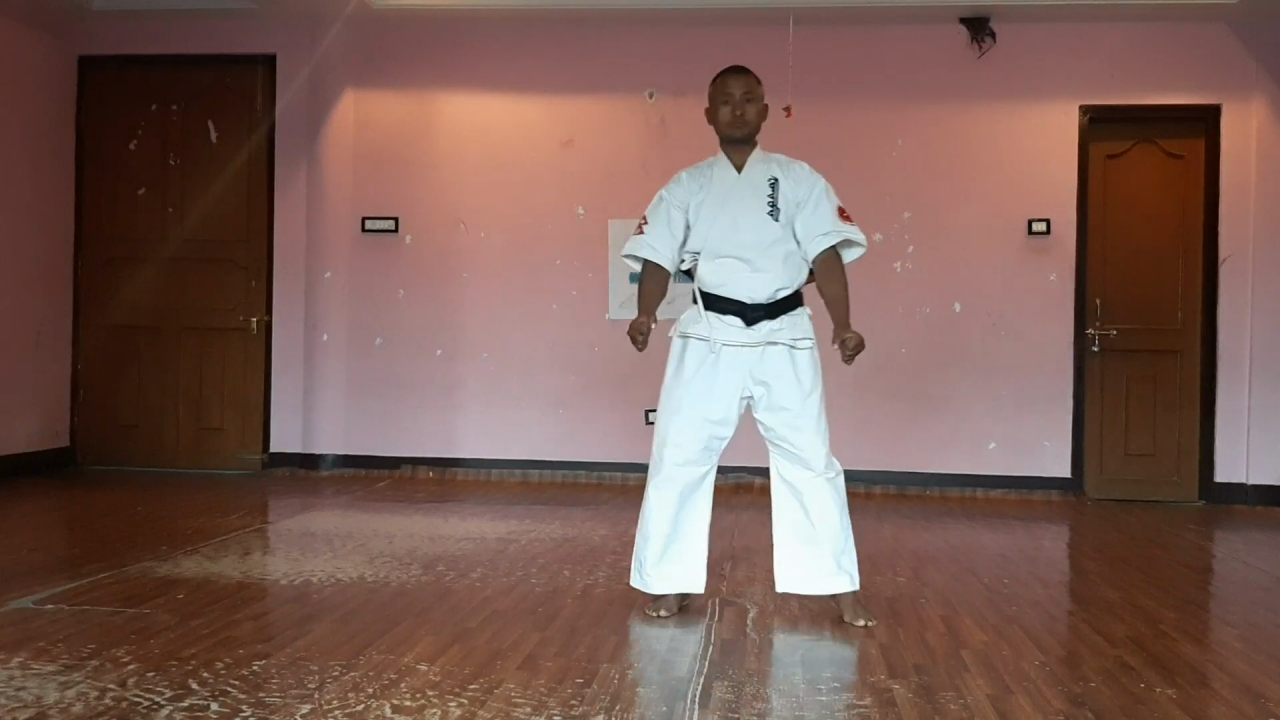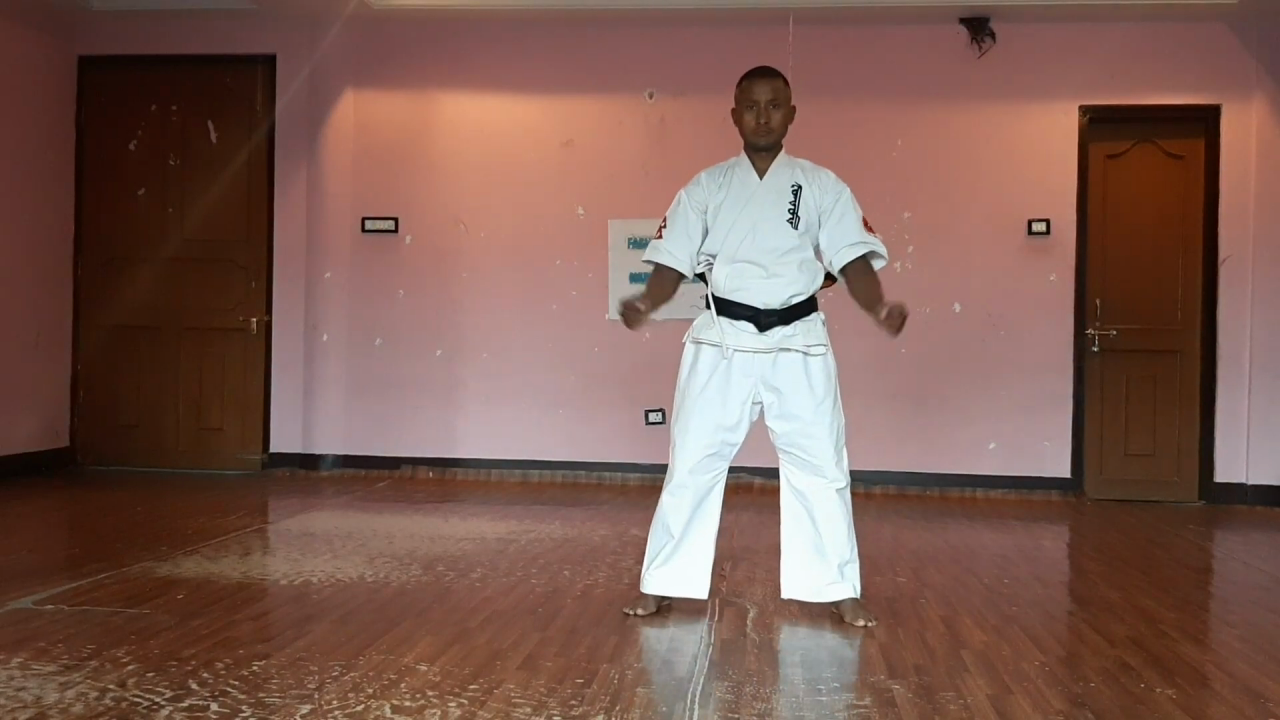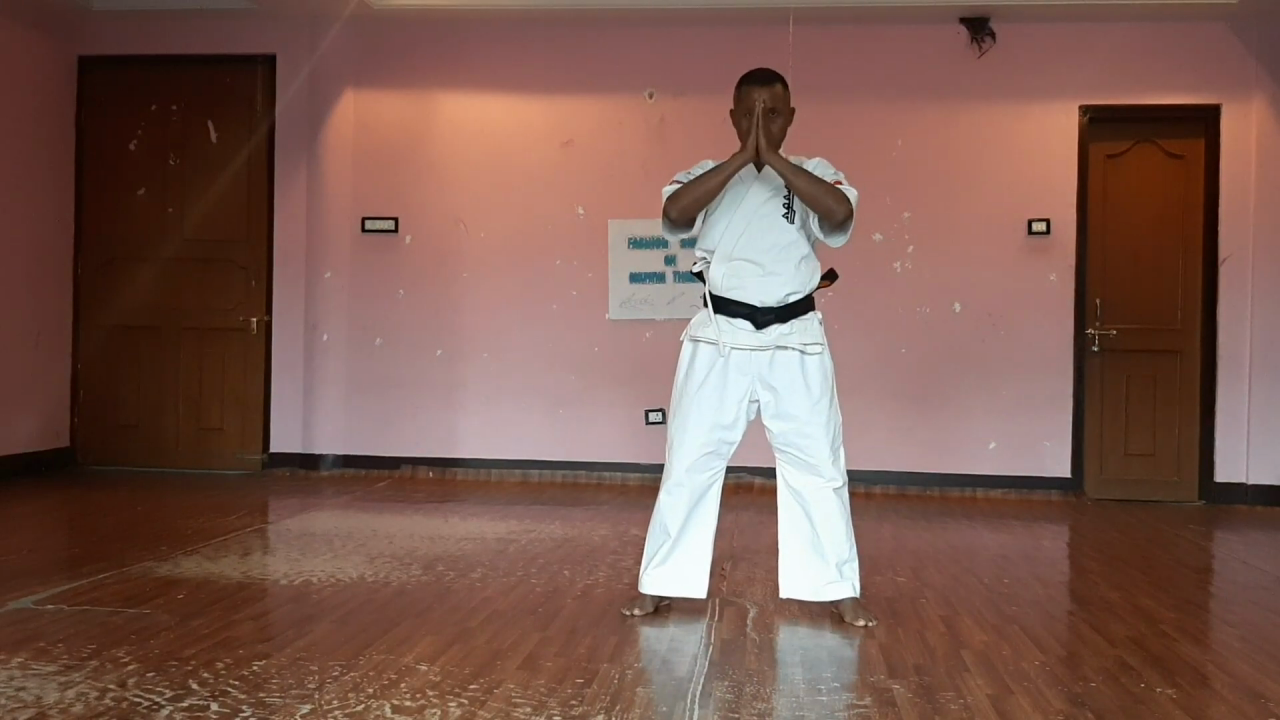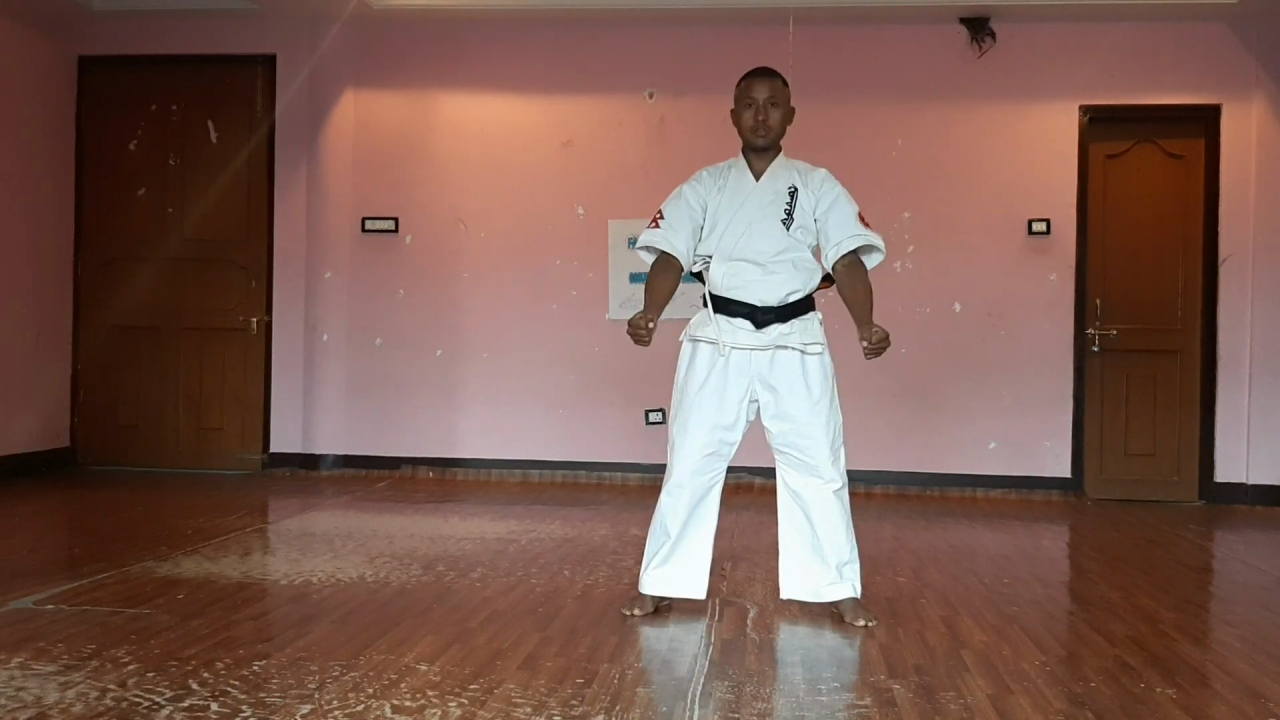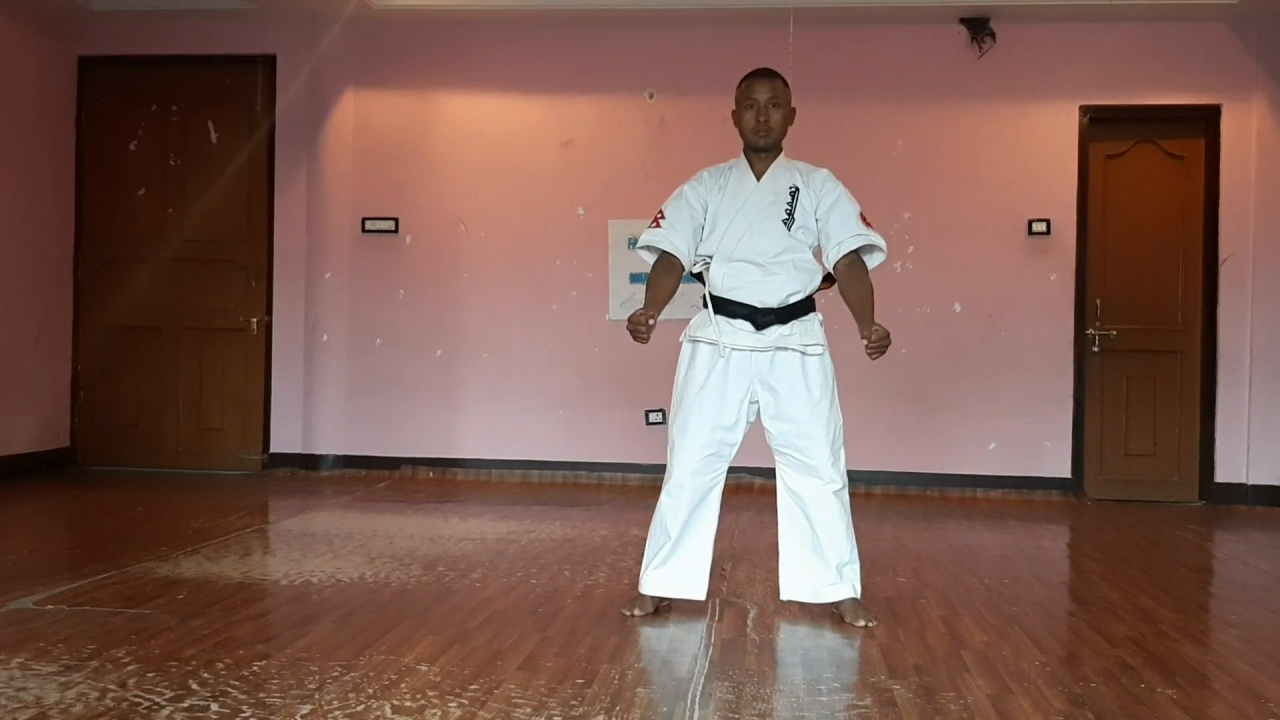
dt=1s
person 1, frame 1
left shoulder: (799, 178)
right shoulder: (686, 186)
left elbow: (825, 254)
right elbow: (657, 258)
left wrist: (842, 325)
right wrist: (645, 315)
left hip: (784, 336)
right hip: (708, 336)
left knee: (810, 460)
right knee: (680, 458)
left ankle: (841, 587)
right ankle: (670, 581)
person 1, frame 2
left shoulder: (821, 185)
right shoulder: (705, 186)
left elbow: (851, 259)
right elbow: (673, 261)
left wrist: (879, 309)
right wrist: (648, 302)
left hip: (797, 341)
right hip: (721, 340)
left knee: (820, 467)
right knee: (692, 464)
left ankle: (840, 592)
right ankle: (660, 584)
person 1, frame 3
left shoulder: (813, 173)
right shoulder: (709, 174)
left elbow: (840, 216)
right elbow: (674, 214)
left wrist: (774, 158)
right wrist: (742, 156)
left hip: (794, 340)
right hip: (719, 338)
left knee: (817, 465)
right knee: (689, 462)
left ankle: (840, 590)
right ankle: (658, 583)
person 1, frame 4
left shoulder: (818, 186)
right shoulder: (703, 187)
left elbow: (847, 259)
right elbow: (670, 256)
left wrist: (866, 325)
right wrist: (649, 315)
left hip: (794, 341)
right hip: (718, 339)
left knee: (817, 466)
right knee: (691, 463)
left ankle: (841, 590)
right ankle: (659, 584)
person 1, frame 5
left shoulder: (819, 186)
right shoulder: (705, 187)
left elbow: (848, 259)
right elbow: (672, 256)
left wrist: (867, 324)
right wrist: (649, 312)
left hip: (795, 342)
right hip: (719, 341)
left knee: (818, 468)
right knee: (692, 465)
left ankle: (840, 590)
right ankle: (661, 584)
